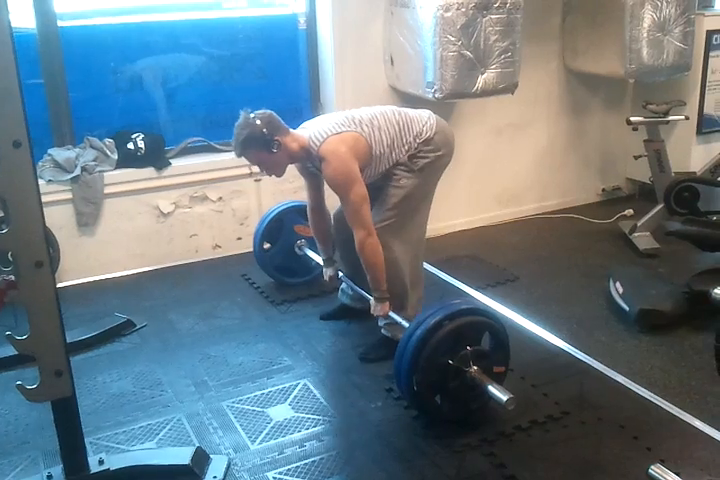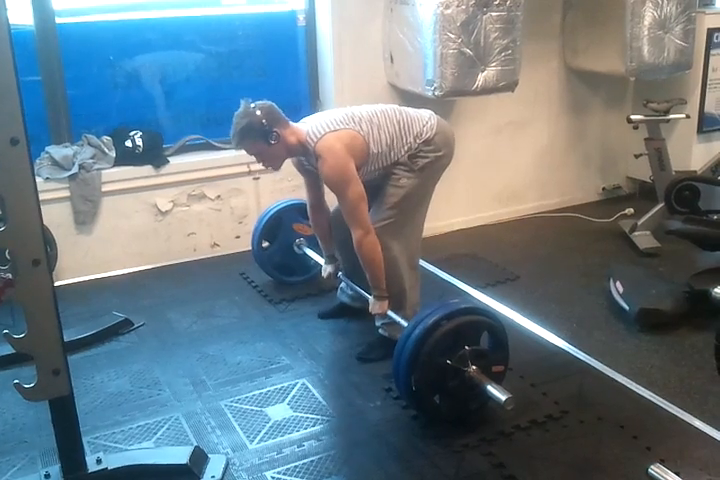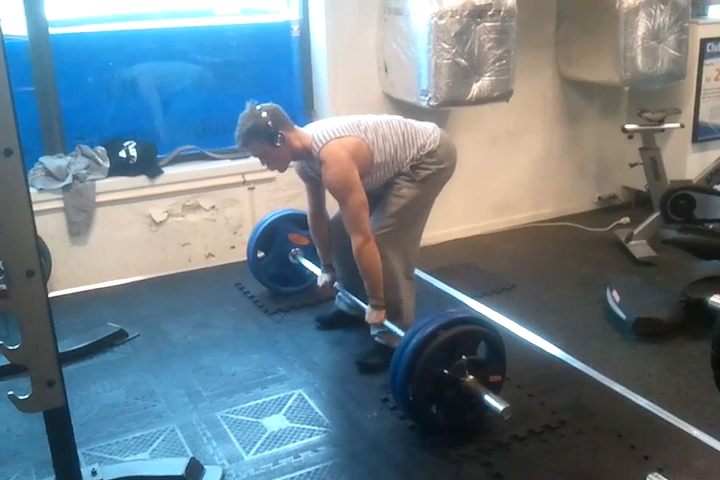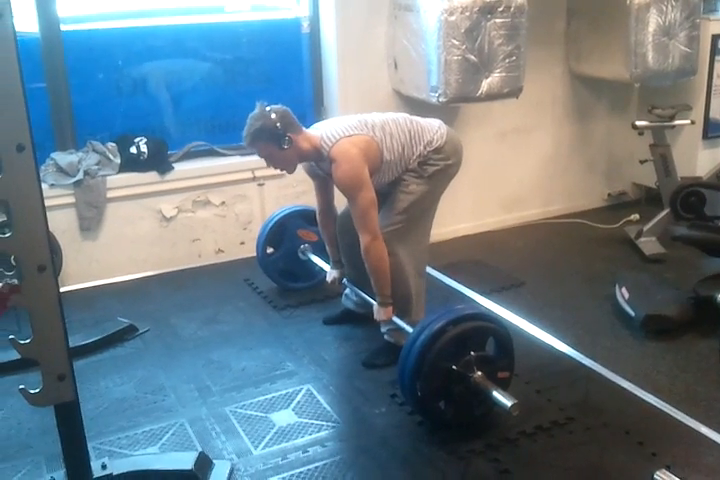
dt=0.5s
person 1, frame 1
left shoulder: (334, 157)
right shoulder: (303, 145)
left elbow: (365, 233)
right elbow: (317, 209)
left wrist: (380, 296)
right wrist: (328, 260)
left hip: (428, 143)
right hip: (397, 146)
left knee: (389, 232)
right knee: (345, 221)
left ankle: (399, 330)
right ankle: (357, 300)
person 1, frame 2
left shoulder: (330, 154)
right shoulder: (300, 146)
left elbow: (363, 231)
right elbow: (317, 207)
left wrist: (380, 295)
right wrist: (330, 258)
left hip: (428, 143)
right hip: (395, 146)
left knee: (386, 232)
right knee: (342, 221)
left ankle: (396, 330)
right ankle: (355, 298)
person 1, frame 3
left shoulder: (334, 160)
right shoulder: (305, 153)
left elbow: (362, 240)
right elbow: (316, 214)
left wrist: (377, 304)
right wrist: (327, 267)
left hip: (430, 155)
right hip: (398, 158)
left knee: (386, 241)
right knee: (341, 229)
left ankle: (392, 339)
right ankle: (352, 306)
person 1, frame 4
left shoulder: (344, 159)
right shoulder: (312, 149)
left elbow: (371, 238)
right elbow: (325, 212)
left wrist: (384, 301)
right wrist: (336, 264)
left hip: (435, 152)
right hip: (404, 154)
left knee: (394, 238)
right knee: (348, 226)
left ankle: (403, 336)
right ankle: (359, 304)
